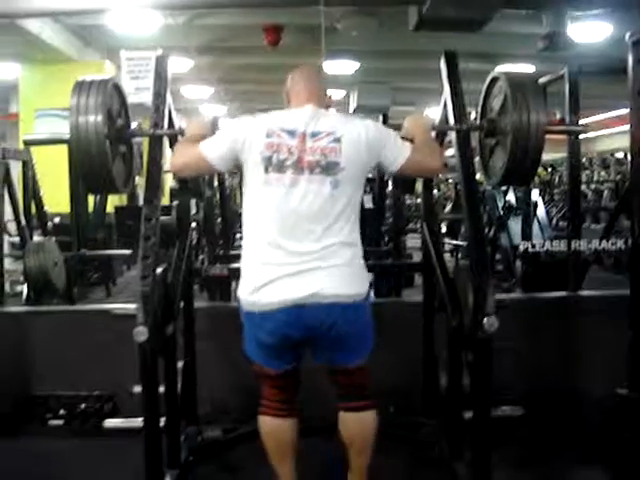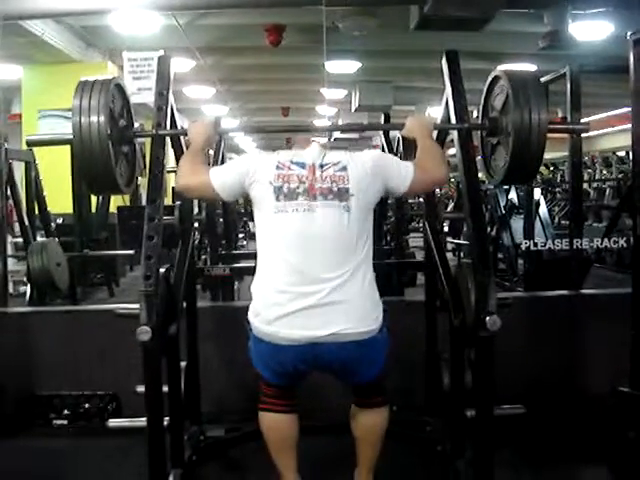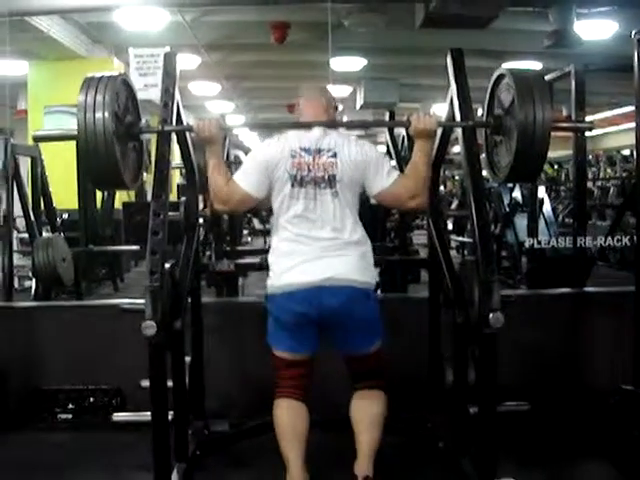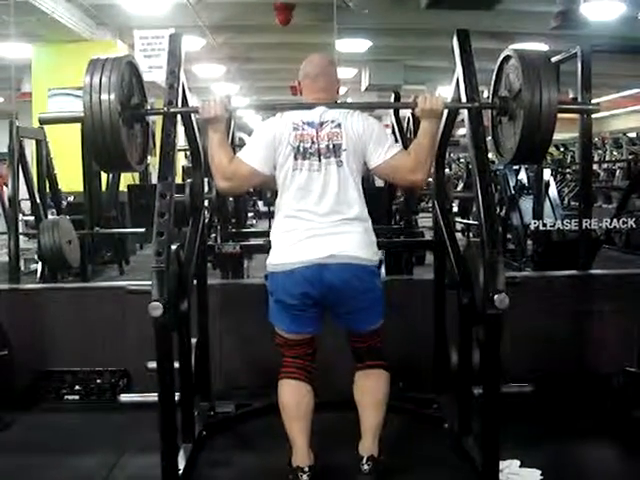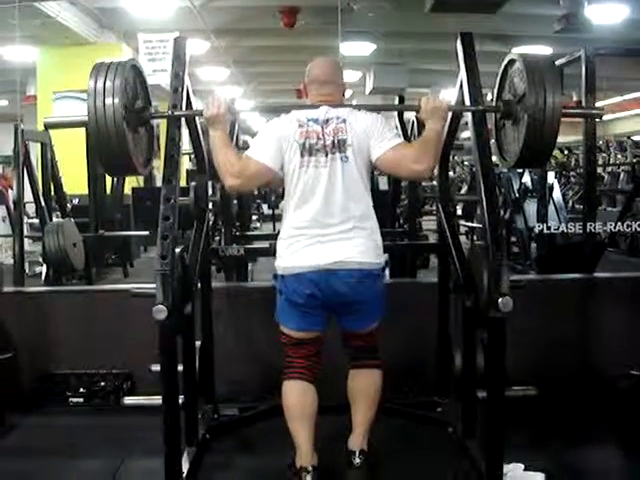
dt=1s
person 1, frame 1
left shoulder: (250, 128)
right shoulder: (361, 131)
left elbow: (181, 164)
right elbow: (432, 163)
left wrist: (193, 135)
right wrist: (420, 131)
left hip: (268, 298)
right hip: (340, 296)
left knee: (276, 396)
right knee: (355, 392)
person 1, frame 2
left shoulder: (260, 166)
right shoulder: (365, 165)
left elbow: (187, 181)
right elbow: (436, 174)
left wrist: (198, 142)
right wrist: (422, 134)
left hip: (277, 329)
right hip: (354, 329)
left knee: (275, 396)
right knee: (370, 395)
person 1, frame 3
left shoulder: (271, 150)
right shoulder: (359, 150)
left elbow: (225, 201)
right elbow: (412, 197)
left wrist: (213, 148)
right wrist: (423, 143)
left hip: (290, 288)
right hip: (351, 284)
left knee: (291, 383)
right knee: (367, 377)
person 1, frame 4
left shoulder: (275, 128)
right shoulder: (361, 125)
left elbow: (228, 180)
right elbow: (414, 174)
left wrist: (216, 128)
right wrist: (429, 122)
left hip: (291, 265)
right hip: (353, 262)
left knee: (295, 363)
right knee: (370, 356)
person 1, frame 5
left shoulder: (282, 127)
right shoulder: (366, 123)
left elbow: (236, 178)
right elbow: (419, 165)
left wrist: (217, 128)
right wrist: (435, 121)
left hip: (300, 267)
right hip: (358, 265)
left knee: (299, 364)
right knee: (364, 353)
